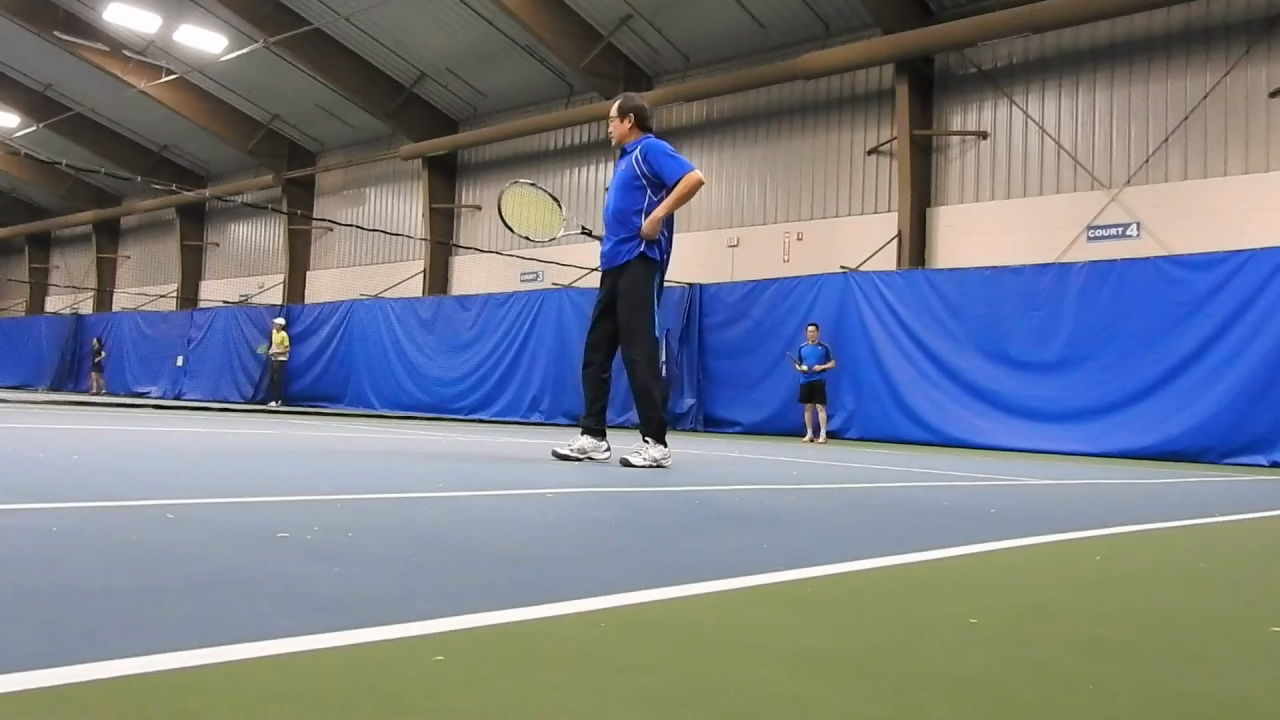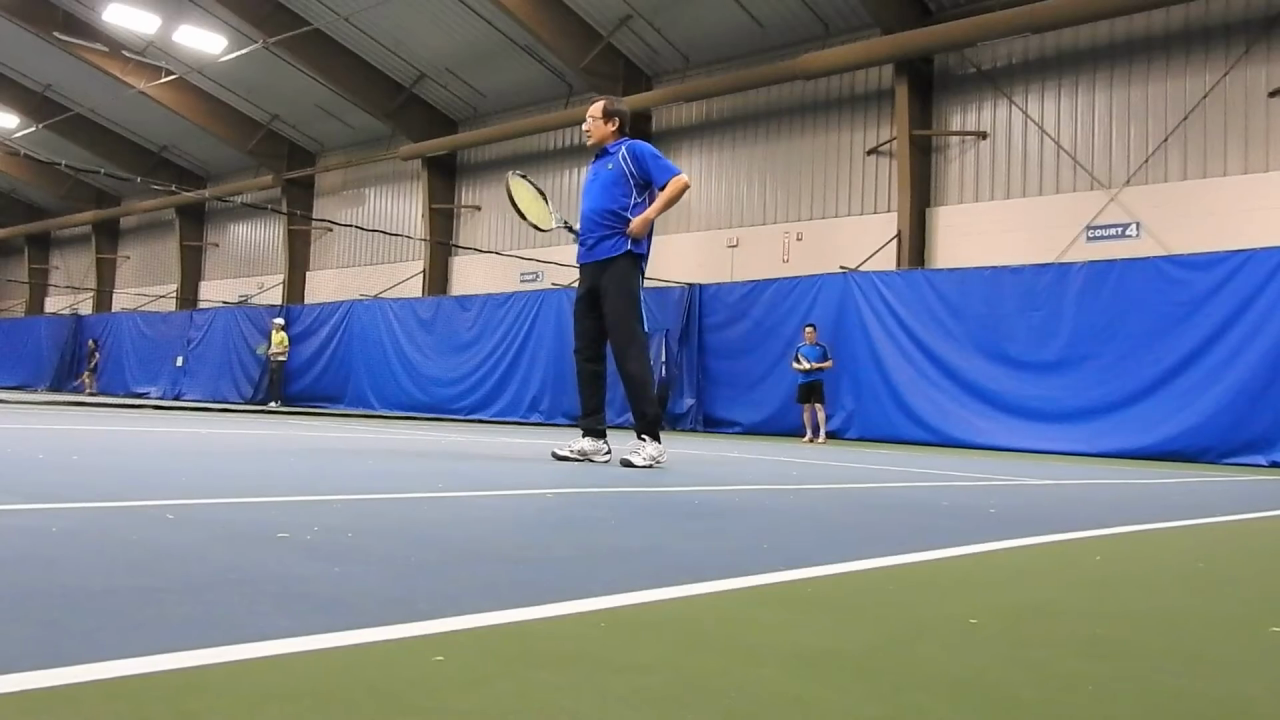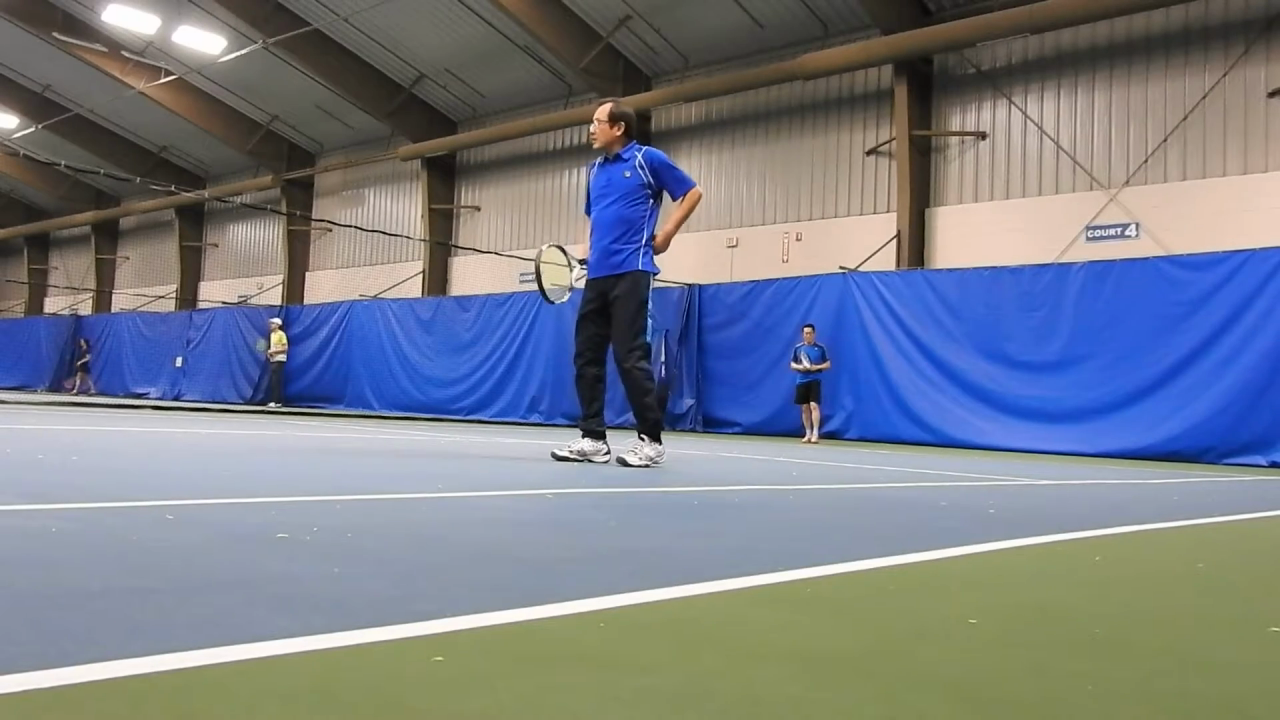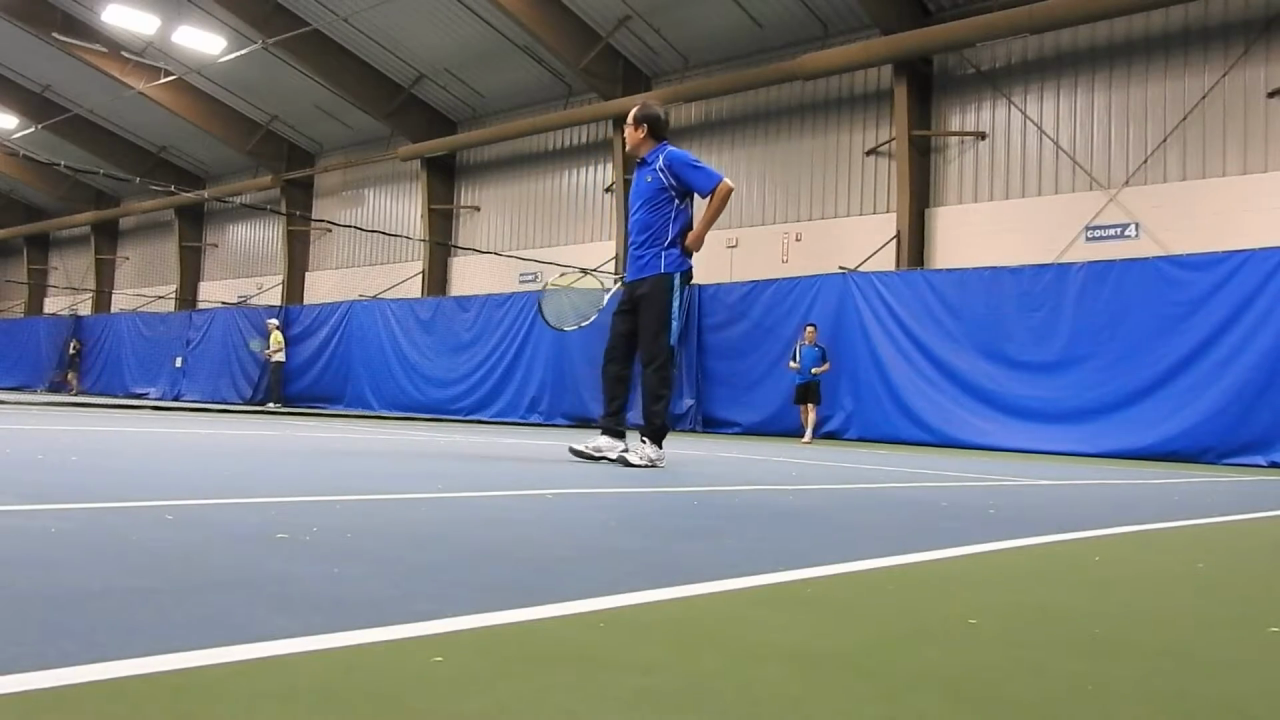
dt=0.4s
person 1, frame 1
left shoulder: (652, 148)
right shoulder: (626, 159)
left elbow: (694, 179)
left wrist: (658, 216)
right wrist: (606, 236)
left hip: (640, 263)
right hip: (613, 265)
left knee: (640, 352)
right knee: (596, 352)
left ankle: (655, 442)
right ankle: (593, 436)
person 1, frame 2
left shoulder: (635, 151)
right shoulder: (594, 165)
left elbow: (680, 182)
left wrist: (648, 216)
right wrist: (578, 233)
left hip: (621, 263)
right hip: (590, 266)
left knee: (629, 351)
right knee: (587, 353)
left ankle: (649, 438)
right ankle: (593, 437)
person 1, frame 3
left shoulder: (649, 159)
right shoulder: (596, 169)
left elbow: (693, 193)
left wrist: (667, 233)
right wrist: (588, 252)
left hip: (633, 272)
right hip: (598, 275)
left knee: (631, 355)
right knee: (587, 356)
left ankle: (650, 440)
right ankle: (592, 438)
person 1, frame 4
left shoulder: (672, 160)
right shoulder: (643, 168)
left elbow: (723, 188)
left wrist: (698, 232)
left hip: (663, 273)
right hip: (636, 277)
left knee: (655, 359)
right knee: (616, 356)
left ankle: (652, 443)
right ankle: (611, 435)
